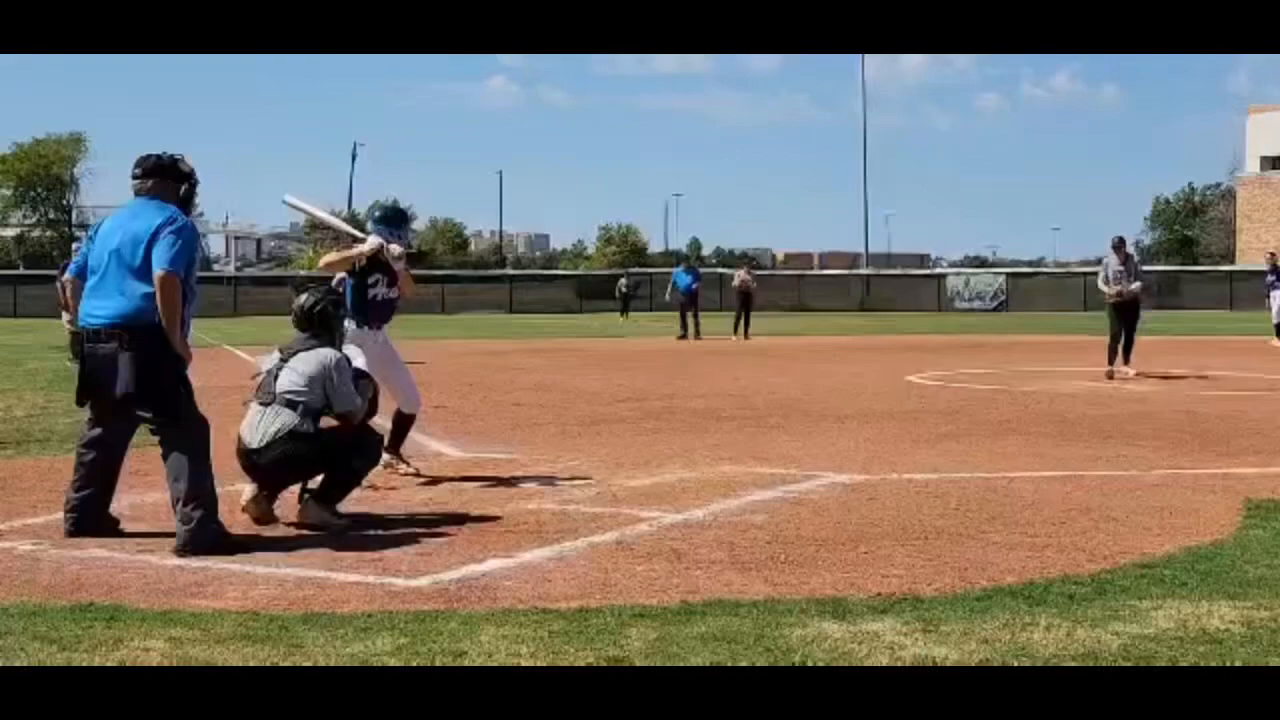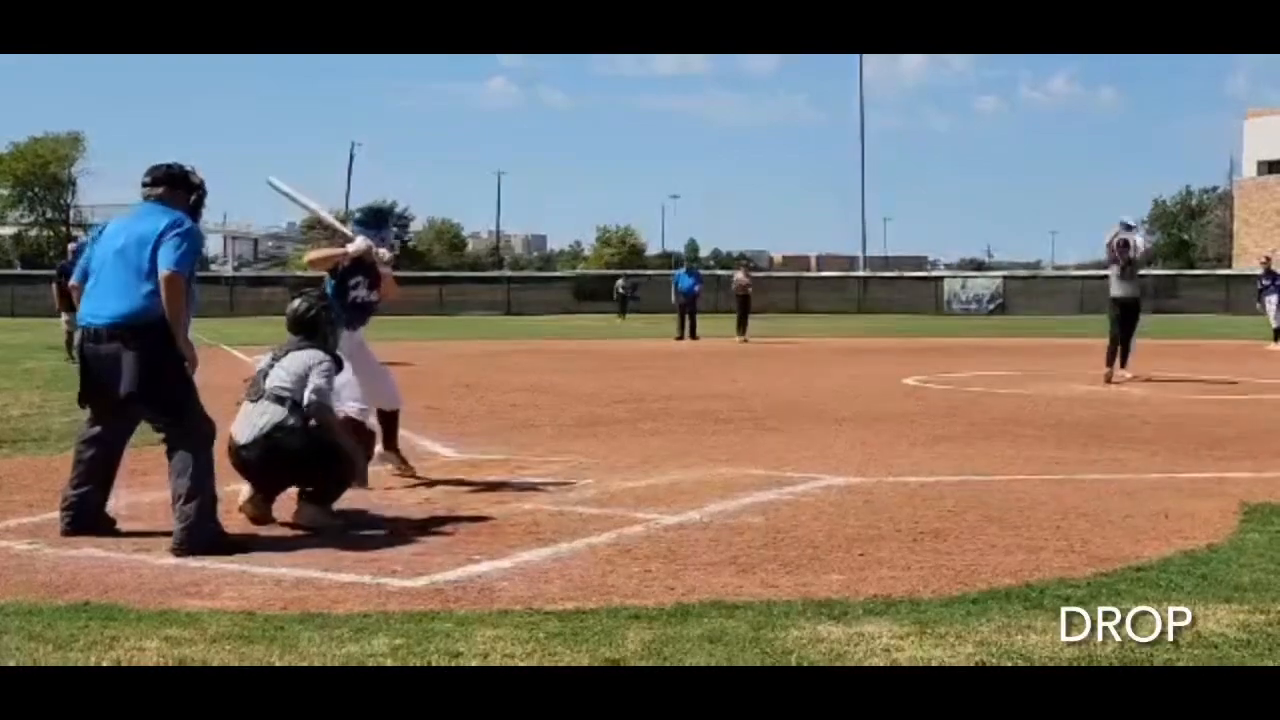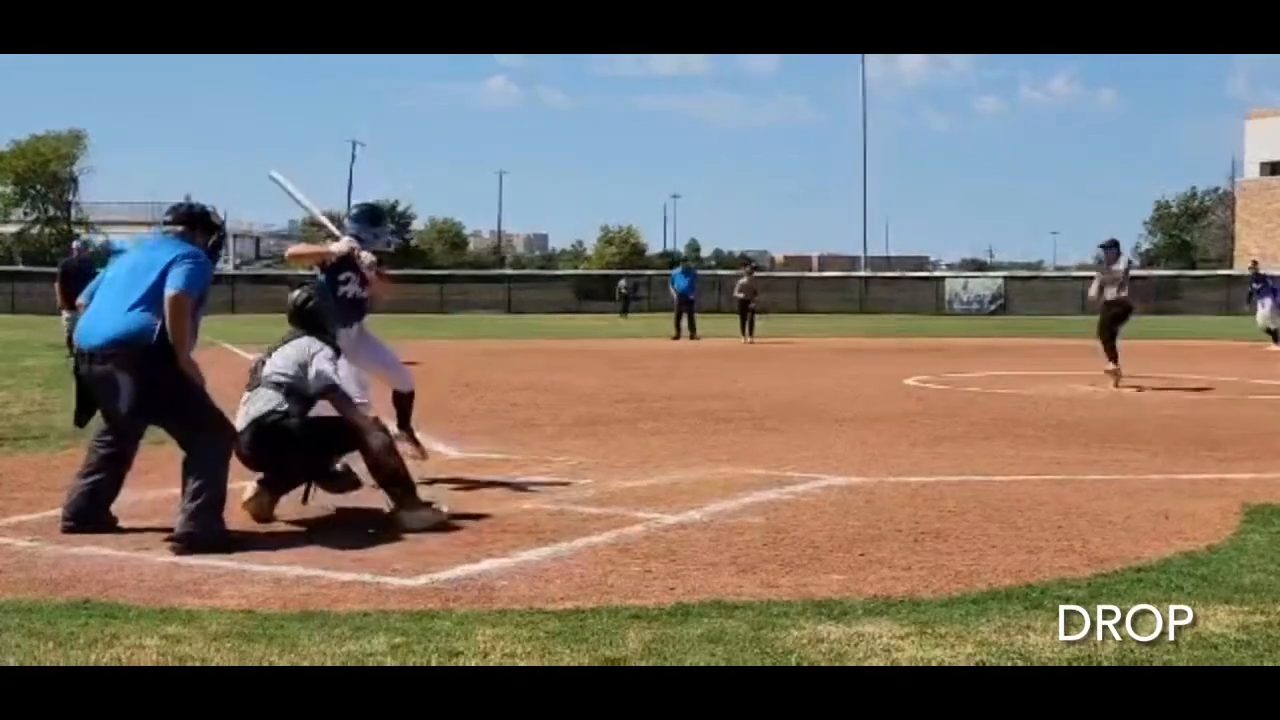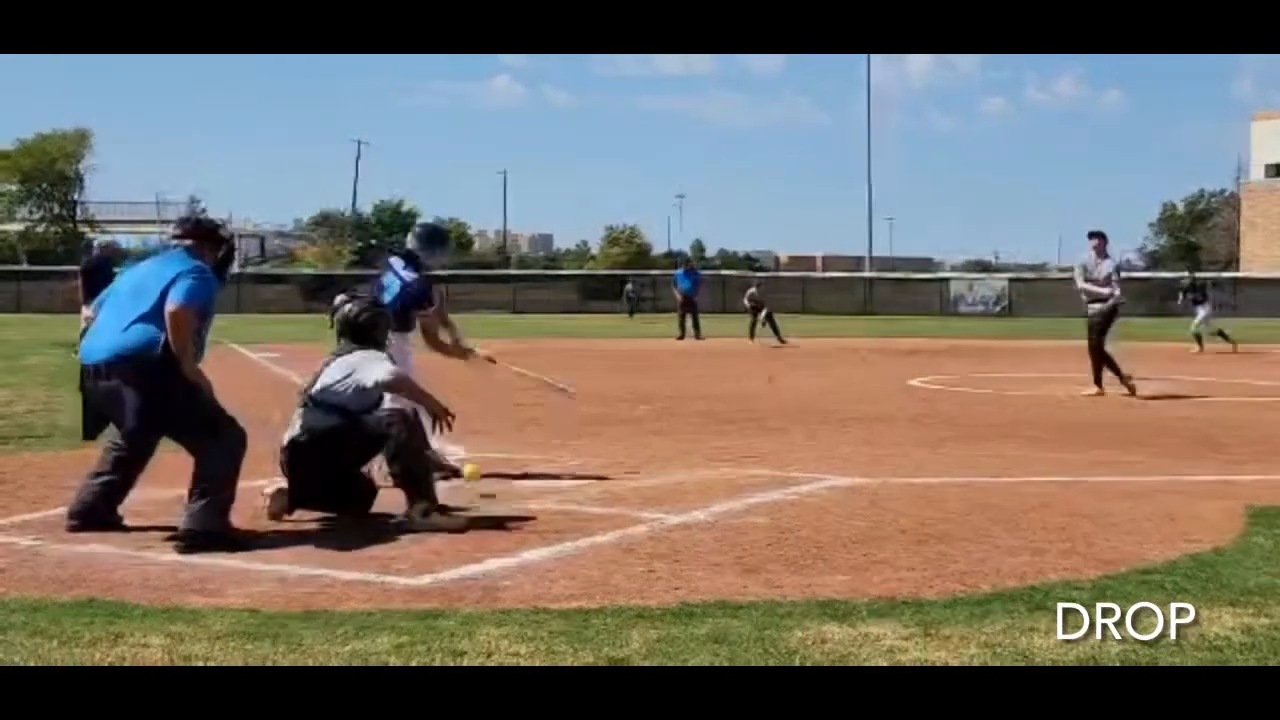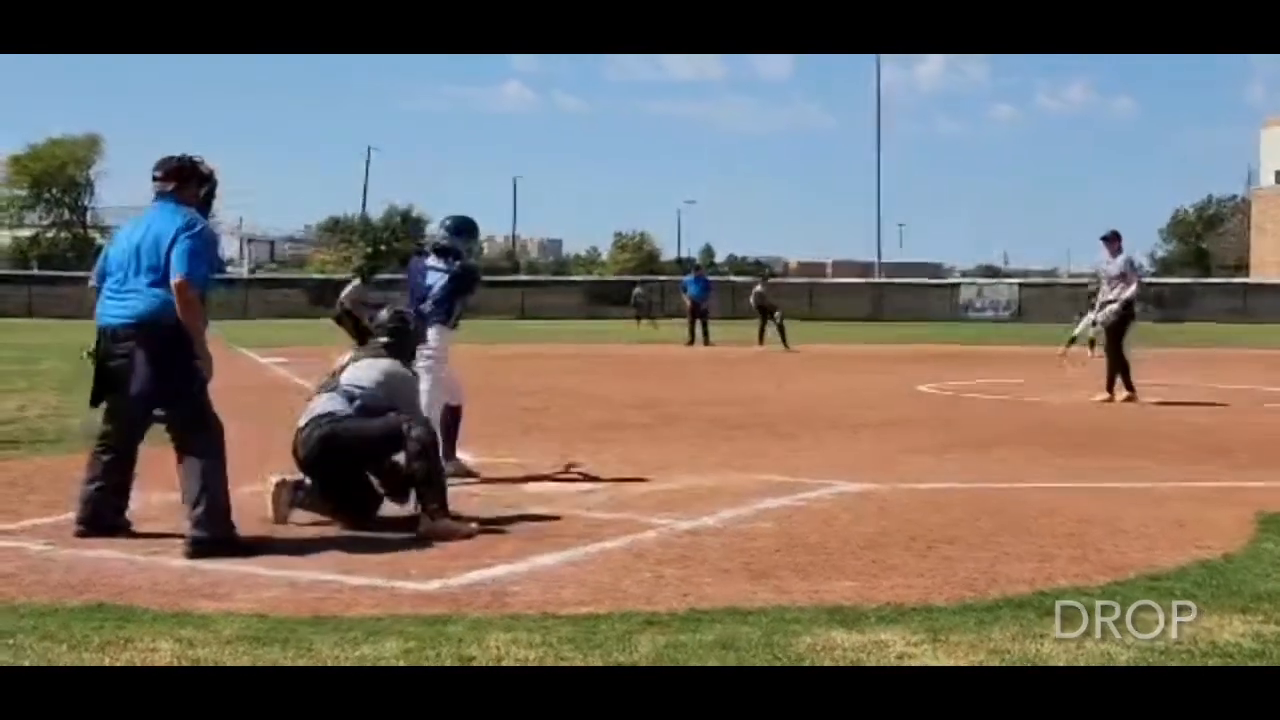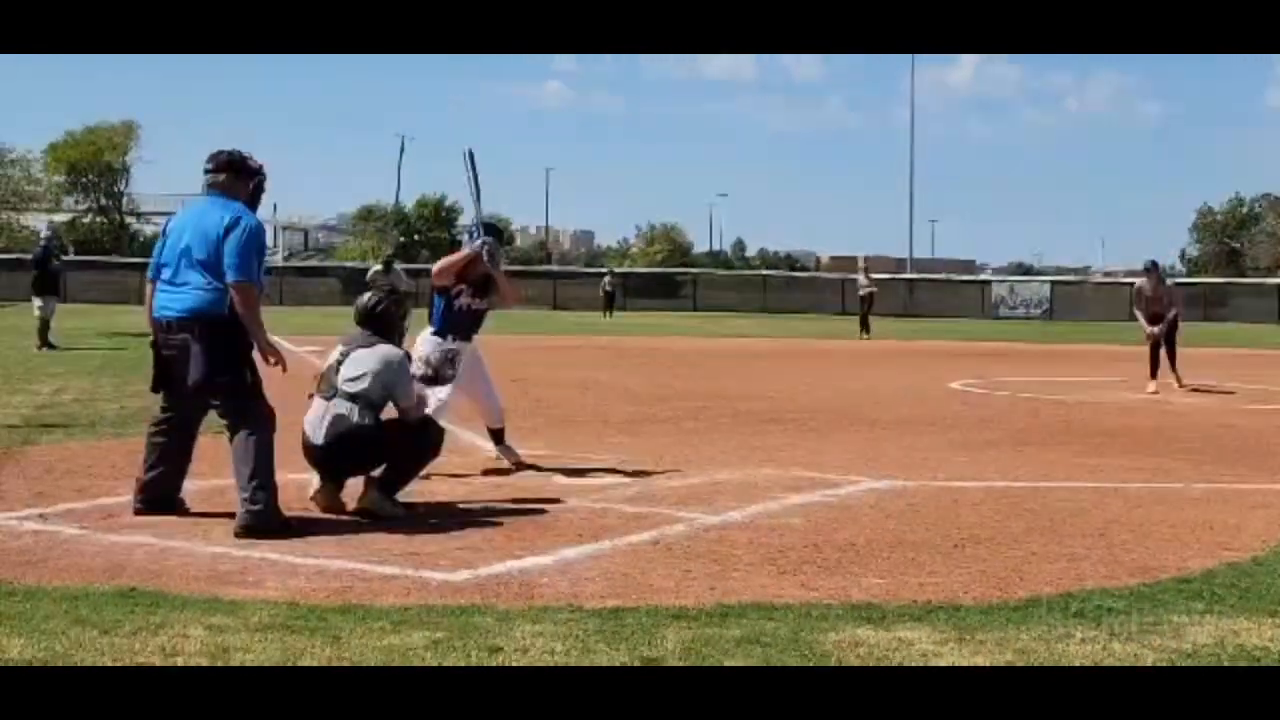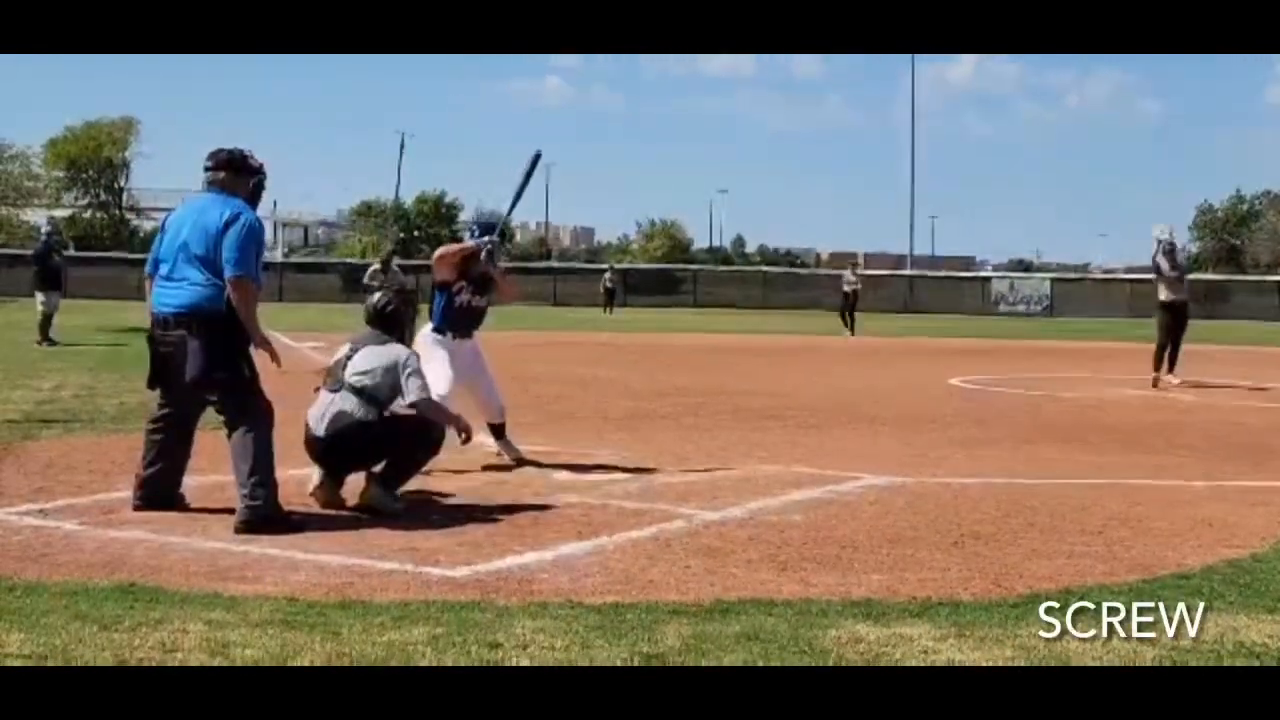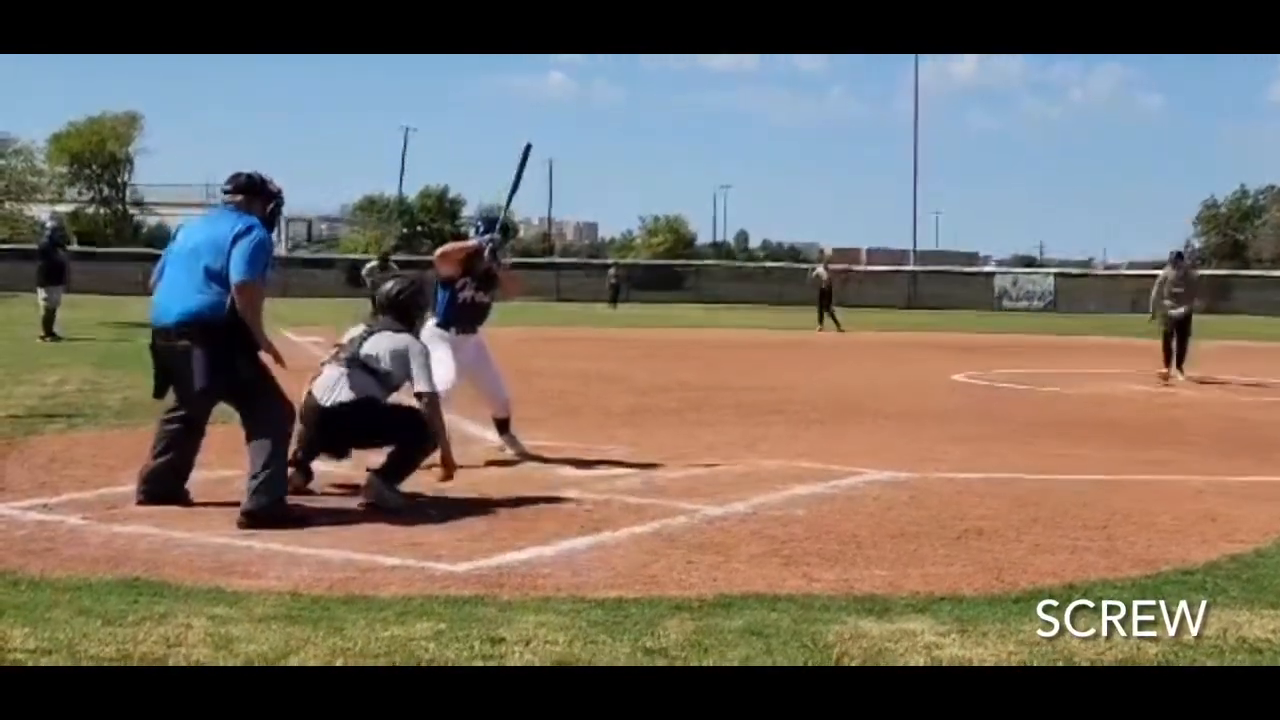
dt=0.7s
person 1, frame 1
left shoulder: (107, 223)
right shoulder: (175, 223)
left elbow: (73, 279)
right elbow: (165, 279)
left wrist: (87, 331)
right wrist: (176, 340)
left hip: (96, 343)
right hip: (141, 344)
left knee: (105, 429)
right knee: (184, 432)
left ankle: (84, 515)
right ankle: (198, 530)
person 1, frame 2
left shoulder: (113, 227)
right shoulder: (179, 226)
left elbow: (77, 283)
right elbow: (170, 279)
right wrist: (181, 339)
left hip: (95, 342)
right hip: (143, 342)
left knee: (103, 429)
right knee: (189, 431)
left ankle: (80, 514)
right ankle: (195, 531)
person 1, frame 3
left shoulder: (131, 253)
right shoulder: (192, 257)
left elbow: (84, 301)
right elbow: (176, 298)
right wrist: (184, 358)
left hip: (89, 357)
right hip: (137, 357)
left knee: (119, 432)
right knee: (211, 435)
left ankle: (83, 511)
right ankle: (197, 528)
person 1, frame 4
left shoulder: (141, 268)
right shoulder: (198, 273)
left elbow: (93, 313)
right elbow: (176, 311)
right wrist: (189, 368)
left hip: (94, 369)
right hip: (140, 370)
left knee: (137, 435)
right knee: (223, 438)
left ankle: (89, 510)
right ankle: (203, 527)
person 1, frame 5
left shoulder: (129, 227)
right shoulder: (191, 226)
left elbow: (98, 283)
right elbow: (182, 286)
right wrist: (200, 344)
left hip: (112, 339)
right hip: (158, 339)
left knee: (118, 430)
right knee: (198, 433)
left ankle: (96, 514)
right ankle: (209, 532)
person 1, frame 6
left shoulder: (180, 218)
right shoulder: (241, 221)
left elbow: (152, 280)
right elbow: (240, 287)
left wrist: (156, 331)
right wrist: (261, 340)
left hip: (171, 330)
right hip: (212, 332)
left knee: (174, 416)
right knee: (251, 419)
left ankle: (153, 494)
right ankle: (257, 512)
person 1, frame 7
left shoulder: (178, 213)
right shoulder: (240, 217)
left elbow: (151, 274)
right elbow: (237, 282)
left wrist: (161, 324)
right wrist: (255, 333)
left hip: (167, 327)
right hip: (209, 329)
left knee: (173, 412)
right knee: (249, 414)
left ankle: (153, 489)
right ankle: (257, 508)
person 1, frame 8
left shoulder: (192, 226)
right shoulder: (252, 231)
left elbow: (156, 280)
right elbow: (244, 285)
right wrist: (260, 337)
left hip: (167, 332)
right hip: (211, 333)
left knee: (188, 408)
right knee: (270, 413)
left ankle: (157, 485)
right ankle: (263, 502)
person 2, frame 1
left shoulder: (393, 260)
right shoulder: (362, 258)
left elbow: (407, 289)
right elbow: (326, 263)
left wrist: (399, 266)
right wrist: (364, 250)
left hip: (378, 338)
right hip: (351, 337)
left knee: (411, 399)
left ankle: (391, 453)
person 2, frame 2
left shoulder: (374, 263)
right shoulder: (345, 260)
left elbow: (388, 293)
right elbow: (310, 260)
left wrist: (385, 270)
right wrist: (350, 250)
left hip: (353, 339)
left knee: (389, 395)
right knee: (355, 405)
left ankle: (389, 449)
person 2, frame 3
left shoulder: (372, 257)
right shoulder: (337, 255)
left elbow: (380, 290)
right elbow: (292, 254)
left wrist: (371, 274)
right wrist: (332, 250)
left hip: (355, 332)
left knee: (402, 377)
right knee: (357, 402)
left ankle: (404, 431)
person 2, frame 4
left shoulder: (394, 262)
right shoulder: (420, 288)
right elbow: (433, 344)
right wrist: (465, 352)
left hip: (394, 342)
right hip: (390, 345)
left knee: (409, 399)
person 2, frame 5
left shoulder: (417, 264)
right shoulder: (467, 273)
right hip: (430, 344)
left knee: (453, 396)
right knee: (425, 414)
left ankle: (448, 459)
person 2, frame 6
left shoulder: (488, 280)
right shoulder: (453, 271)
left elbow: (509, 298)
right elbow: (437, 271)
left wrist: (494, 269)
right wrist: (473, 251)
left hip: (465, 346)
right hip: (436, 344)
left knee: (490, 401)
right knee: (441, 397)
left ankle: (501, 446)
person 2, frame 7
left shoulder: (487, 278)
right shoulder: (451, 269)
left elbow: (509, 295)
right elbow: (439, 255)
left wrist: (492, 269)
right wrist: (476, 244)
left hip: (466, 343)
right hip: (436, 341)
left knee: (491, 396)
right knee: (440, 391)
left ankle: (502, 442)
person 2, frame 8
left shoulder: (491, 272)
right shoulder: (456, 265)
left elbow: (512, 289)
right elbow: (440, 254)
left wrist: (494, 265)
right wrist: (478, 243)
left hip: (471, 338)
right hip: (440, 336)
left knee: (497, 391)
left ankle: (506, 437)
person 3, frame 1
left shoulder: (279, 355)
right shoulder: (332, 357)
right elbow: (352, 417)
right wrist: (364, 395)
left hip: (248, 454)
right hip: (278, 455)
left knee: (315, 437)
right knee: (369, 441)
left ankle: (262, 492)
right ankle: (319, 504)
person 3, frame 2
left shoulder: (276, 356)
right shoulder: (319, 359)
right elbow: (318, 408)
right wrist: (356, 455)
left hip: (240, 452)
right hip: (266, 451)
right knee: (359, 436)
left ankle: (259, 493)
right ankle: (313, 506)
person 3, frame 3
left shoulder: (282, 349)
right shoulder: (317, 348)
right elbow: (333, 392)
right wrist: (371, 432)
left hip: (249, 442)
right hip: (272, 435)
right knee: (367, 427)
left ankle: (266, 490)
right ankle: (409, 507)
person 3, frame 4
left shoulder: (341, 359)
right shoulder: (368, 358)
right elbow: (392, 376)
right wrist: (431, 404)
left hip: (298, 455)
right hip: (315, 452)
left knee: (361, 496)
right knee: (400, 420)
left ankle: (290, 494)
right ankle: (422, 510)
person 3, frame 5
left shoulder: (353, 359)
right shoulder: (399, 372)
right elbow: (416, 426)
left hip: (308, 442)
right hip: (329, 436)
left knee: (363, 510)
right knee: (418, 431)
left ankle: (295, 492)
right ankle: (435, 518)
person 3, frame 6
left shoulder: (344, 348)
right shoulder: (392, 355)
right elbow: (410, 415)
right wrist: (419, 400)
left hip: (313, 446)
right hip: (342, 446)
right knee: (429, 431)
left ankle: (329, 482)
right ankle: (379, 492)
person 3, frame 7
left shoulder: (351, 346)
right shoulder: (401, 354)
right elbow: (424, 408)
right wrist: (457, 420)
left hip: (315, 441)
right hip: (346, 440)
right knee: (431, 430)
left ankle: (329, 477)
right ankle: (379, 488)
person 3, frame 8
left shoulder: (359, 330)
right shoulder: (411, 344)
right elbow: (428, 400)
right wrist: (446, 450)
left hip: (314, 410)
right hip: (351, 414)
right knee: (427, 430)
left ankle: (298, 470)
right ankle: (383, 481)
